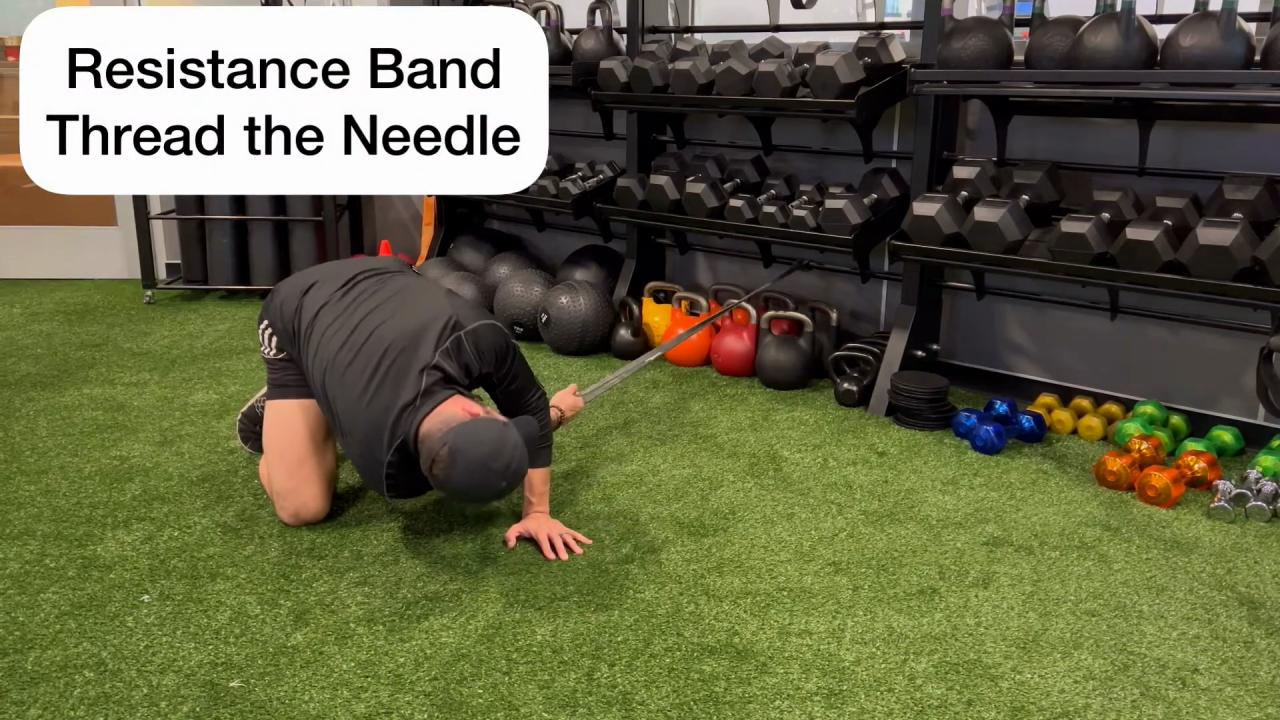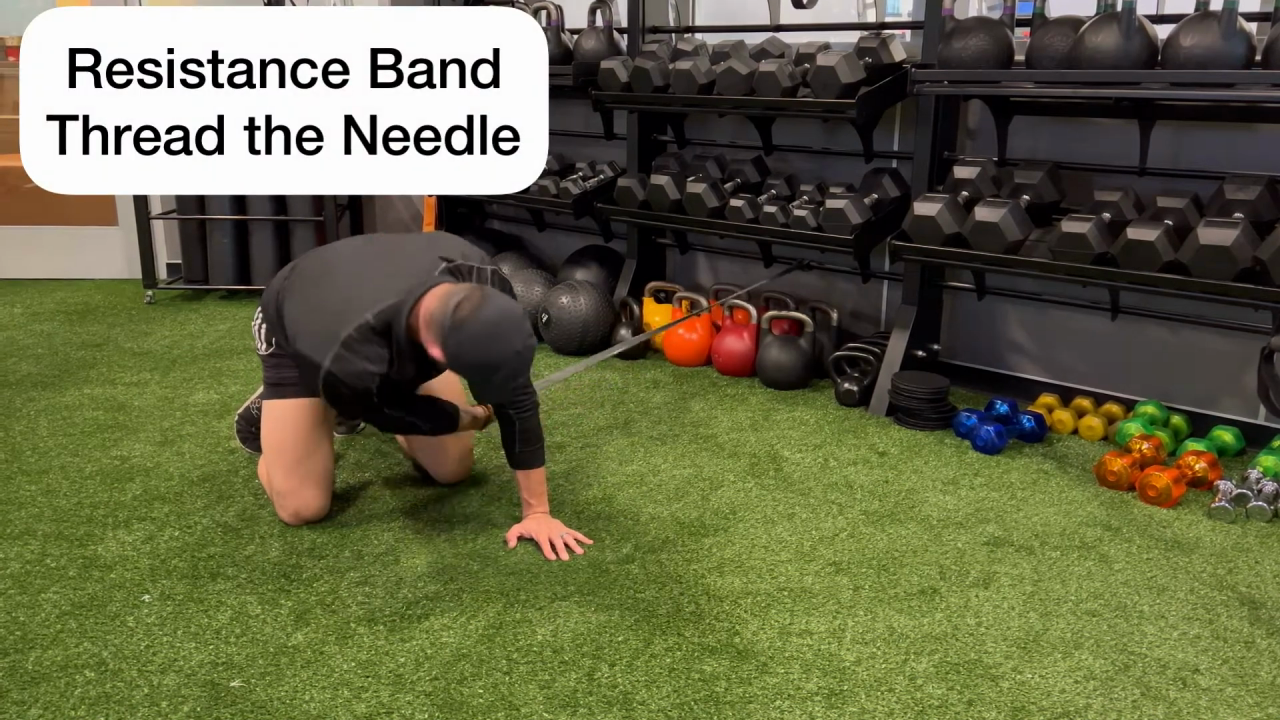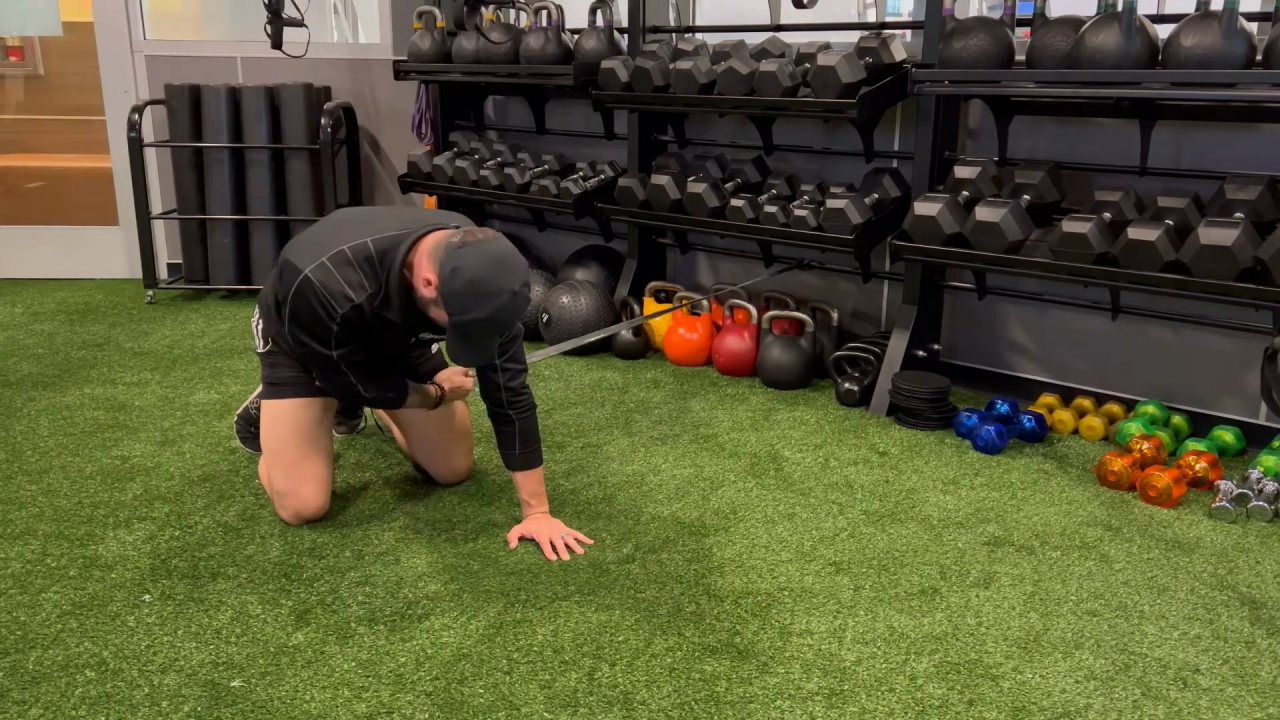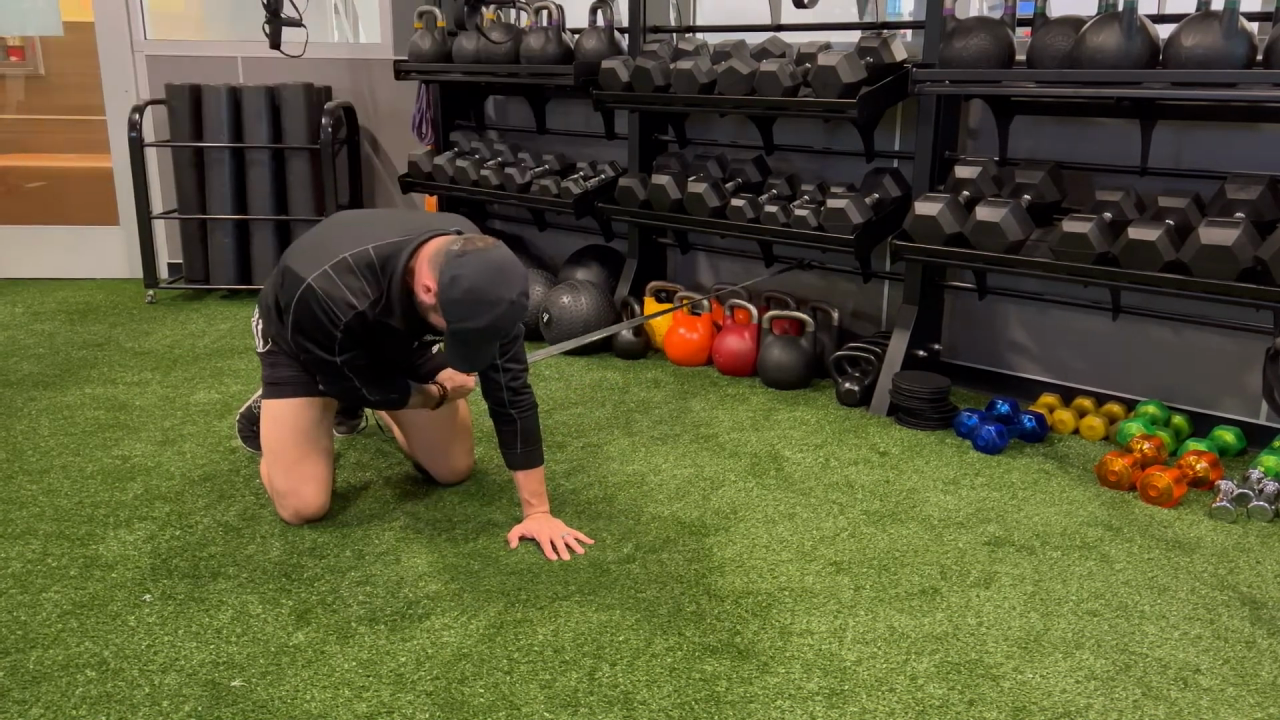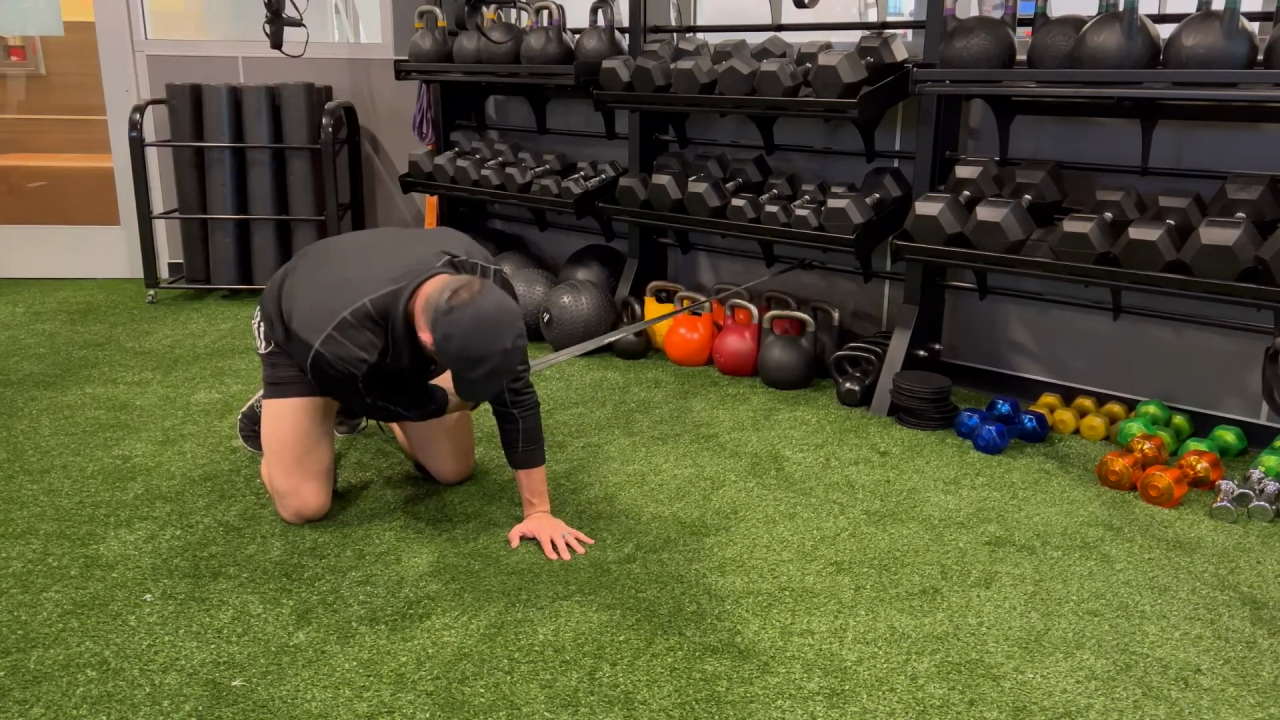
dt=0.5s
person 1, frame 1
left shoulder: (476, 336)
left elbow: (529, 407)
left wrist: (537, 512)
right wrist: (558, 415)
right knee: (302, 509)
right ankle: (272, 412)
person 1, frame 2
left shoulder: (483, 285)
right shoulder: (346, 357)
left elbow: (516, 394)
right elbow: (407, 413)
left wrist: (537, 512)
right wrist: (480, 415)
right hip: (299, 340)
left knee: (454, 470)
right knee: (302, 507)
left ankle: (356, 405)
right ankle: (270, 412)
person 1, frame 3
left shoulder: (479, 271)
right shoulder: (327, 284)
left elbow: (507, 385)
right elbow: (355, 382)
left wrist: (537, 511)
right wrist: (437, 394)
left hip: (397, 335)
right hip: (301, 342)
left knee: (454, 471)
right knee: (303, 506)
left ankle: (352, 407)
right ankle: (269, 410)
person 1, frame 4
left shoulder: (479, 269)
right shoulder: (332, 292)
left elbow: (509, 384)
right elbow: (356, 385)
left wrist: (537, 511)
right wrist: (440, 393)
left hip: (398, 334)
right hip: (301, 341)
left knee: (455, 470)
right knee: (303, 506)
left ankle: (364, 408)
right ankle: (270, 410)
person 1, frame 5
left shoulder: (484, 284)
right shoulder: (336, 344)
left elbow: (514, 391)
right elbow: (399, 405)
left wrist: (538, 510)
right wrist: (466, 399)
right hip: (299, 338)
left knee: (455, 470)
right knee: (303, 506)
left ankle: (354, 406)
right ankle: (271, 410)
